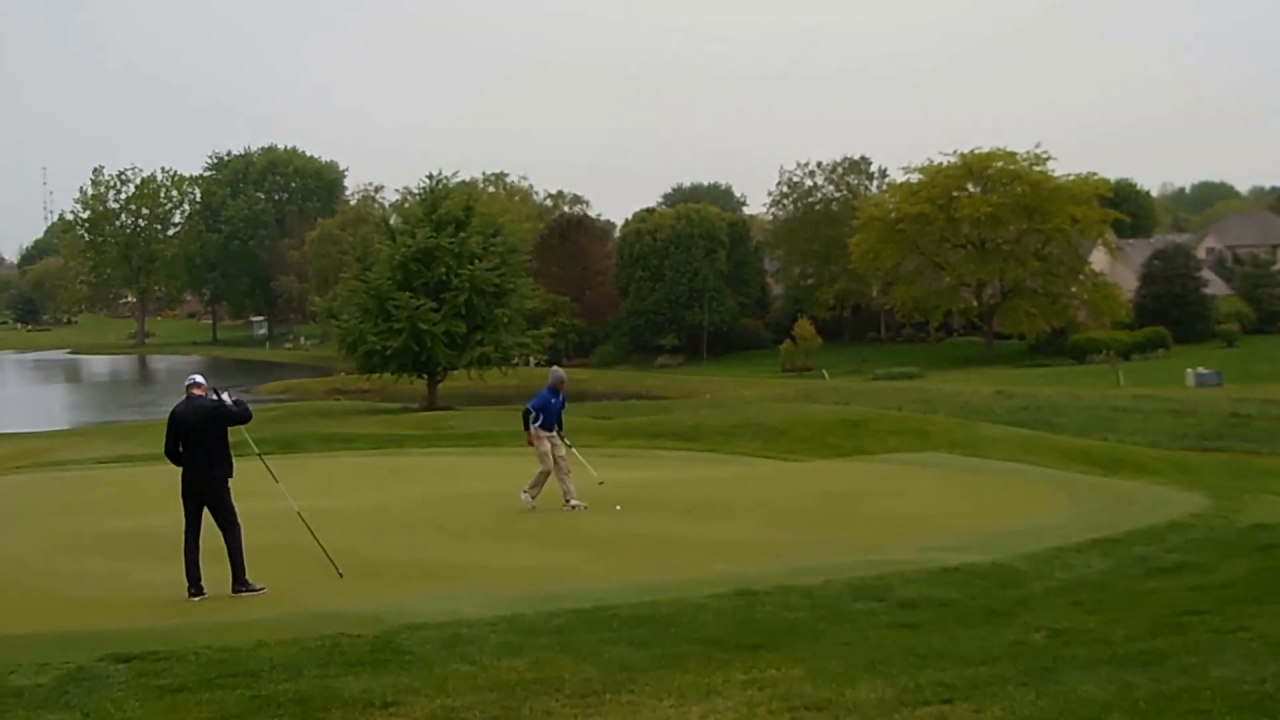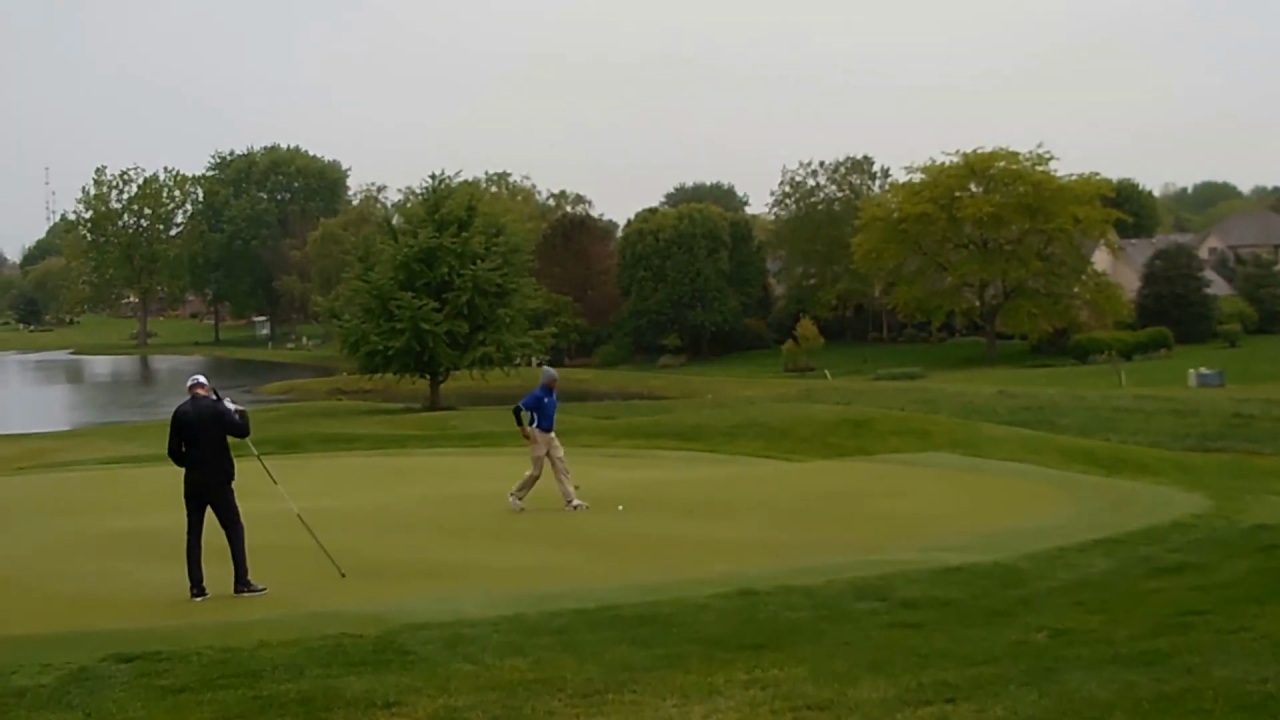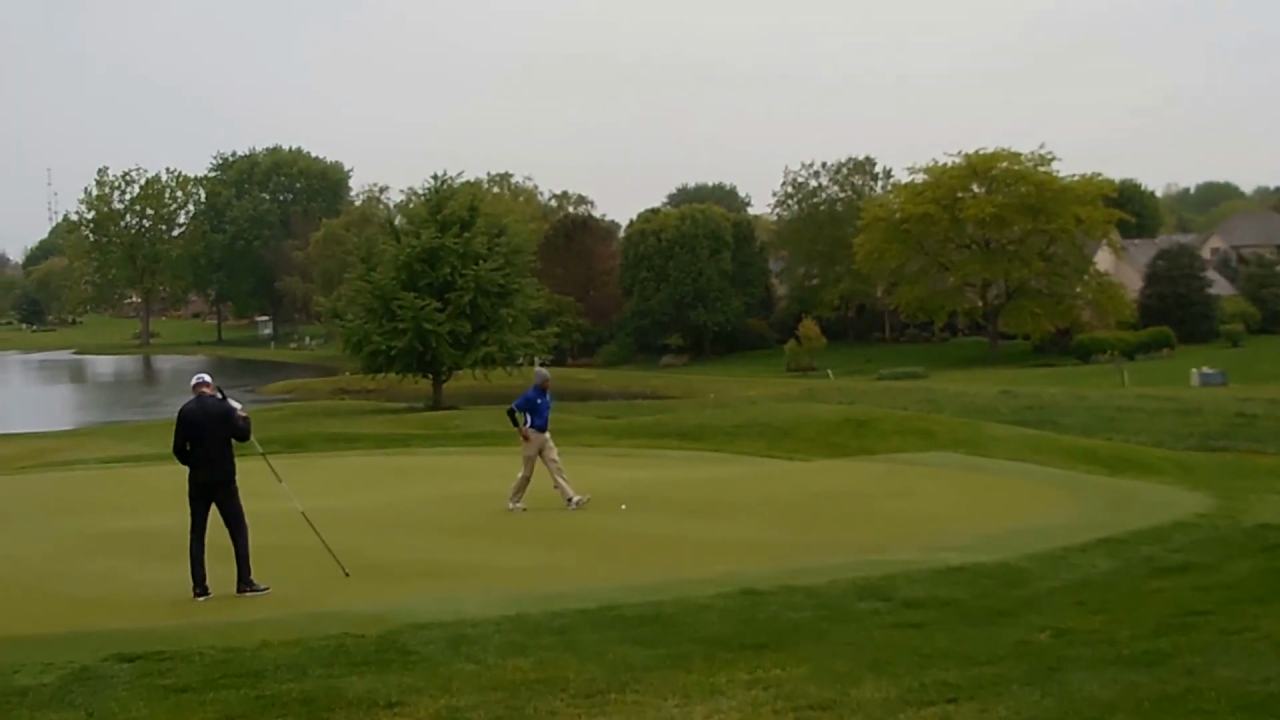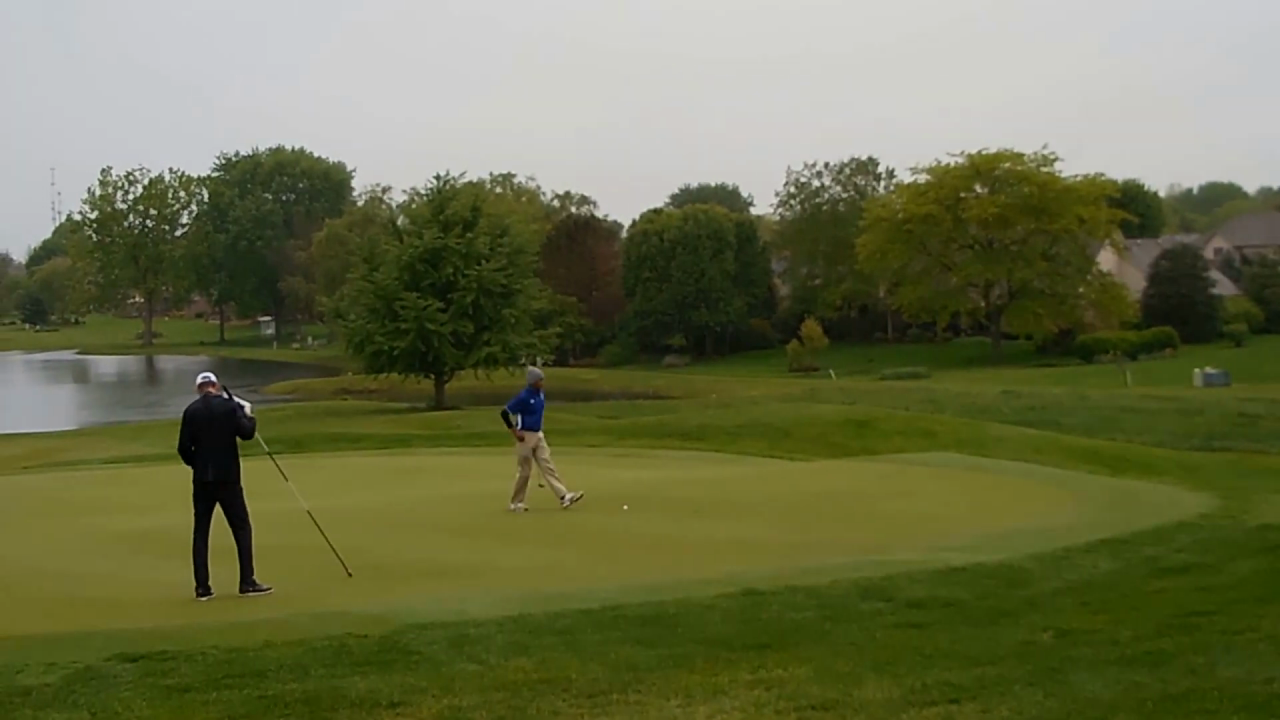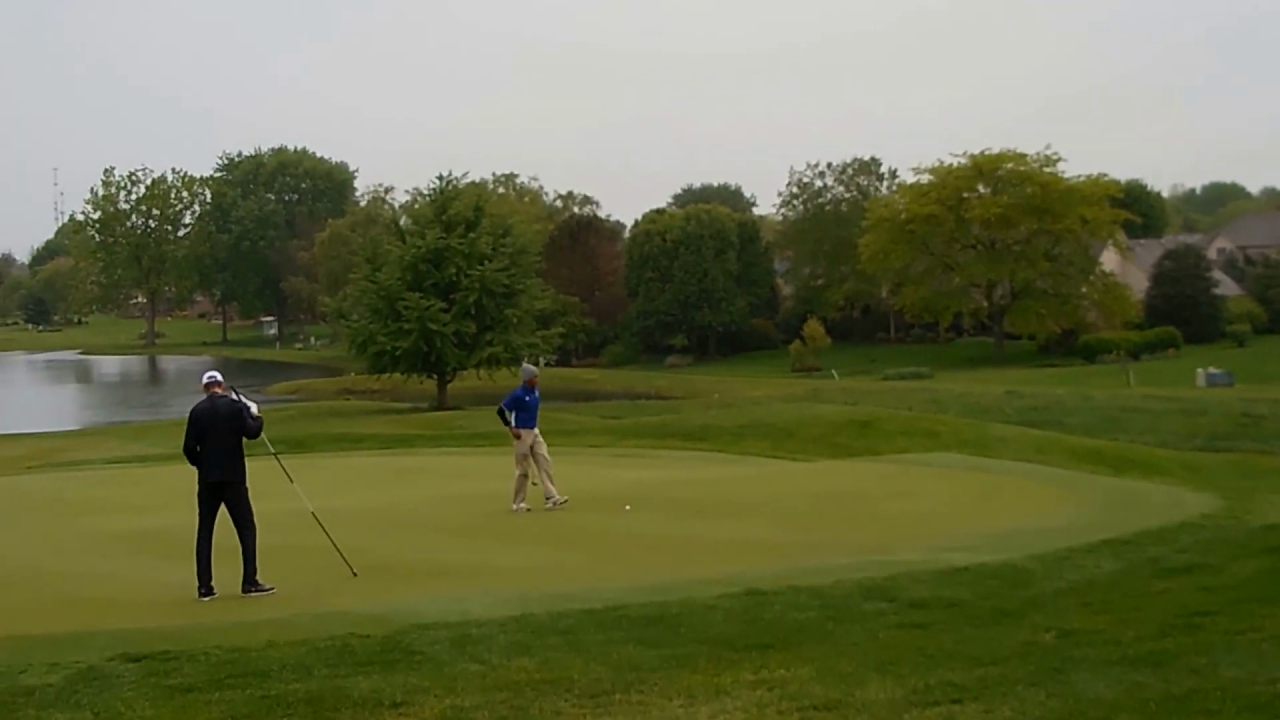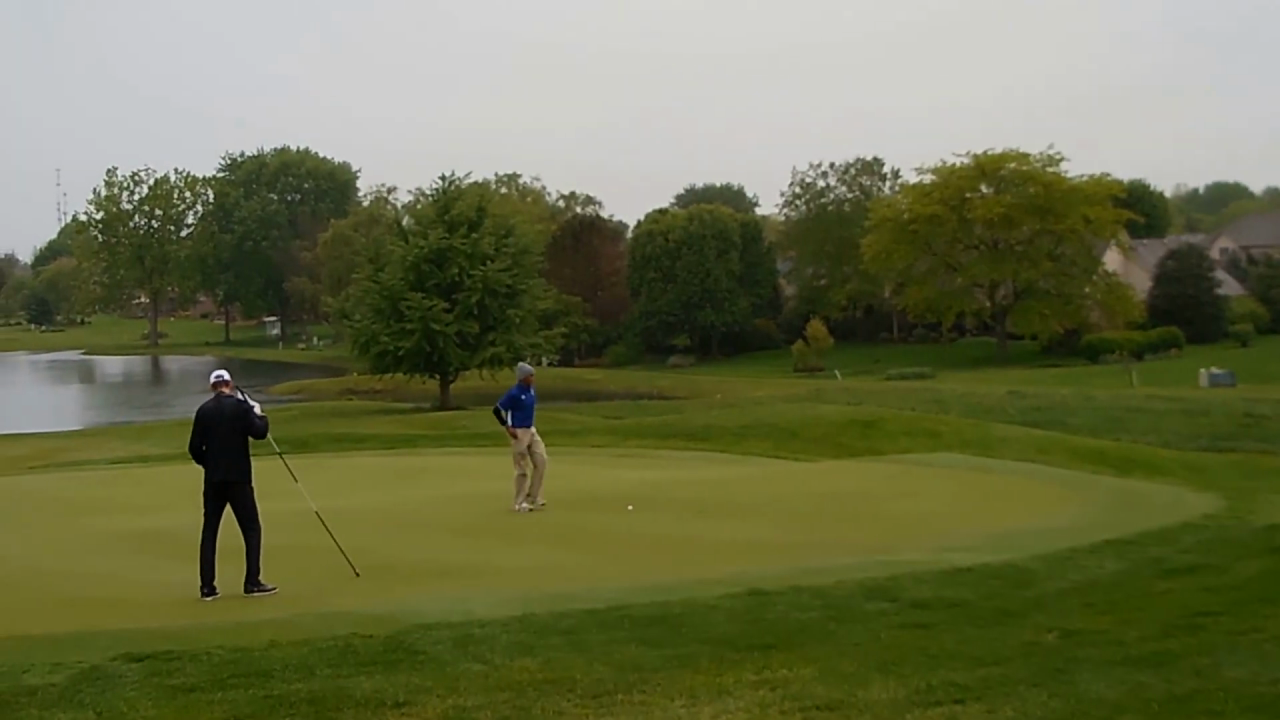
dt=0.1s
person 1, frame 1
left shoulder: (177, 412)
right shoulder: (212, 407)
left elbow: (170, 450)
right elbow: (245, 415)
right wrist: (232, 402)
left hip: (190, 480)
right hip: (214, 479)
left knee: (191, 533)
right knee: (231, 528)
left ankle: (194, 586)
right ankle: (240, 582)
person 1, frame 2
left shoulder: (180, 412)
right shoulder: (216, 407)
left elbow: (173, 450)
right elbow: (242, 431)
right wrist: (240, 413)
left hip: (193, 480)
right hip: (217, 478)
left knee: (193, 533)
right knee: (234, 529)
left ankle: (196, 587)
right ankle: (242, 582)
person 1, frame 3
left shoulder: (185, 411)
right shoulder: (222, 406)
left elbow: (179, 448)
right elbow: (242, 435)
right wrist: (243, 418)
left hip: (197, 479)
right hip: (222, 478)
left knee: (197, 532)
right knee: (238, 528)
left ankle: (199, 587)
right ankle: (244, 582)
person 1, frame 4
left shoulder: (191, 410)
right shoulder: (228, 406)
left elbow: (184, 447)
right elbow: (246, 433)
right wrist: (249, 416)
left hip: (202, 479)
right hip: (227, 477)
left knee: (200, 532)
right knee: (242, 528)
left ankle: (202, 587)
right ankle: (247, 583)
person 1, frame 5
left shoulder: (197, 410)
right shoulder: (234, 406)
left elbow: (189, 447)
right elbow: (252, 432)
right wrist: (257, 416)
left hip: (207, 479)
right hip: (232, 478)
left knee: (204, 532)
right knee: (246, 528)
left ankle: (204, 587)
right ankle: (250, 583)
person 1, frame 6
left shoulder: (204, 410)
right shoulder: (240, 406)
left elbow: (194, 447)
right elbow: (260, 433)
right wrist: (261, 416)
left hip: (213, 479)
right hip: (238, 478)
left knee: (209, 532)
right knee: (251, 529)
left ankle: (207, 586)
right ankle: (252, 582)
